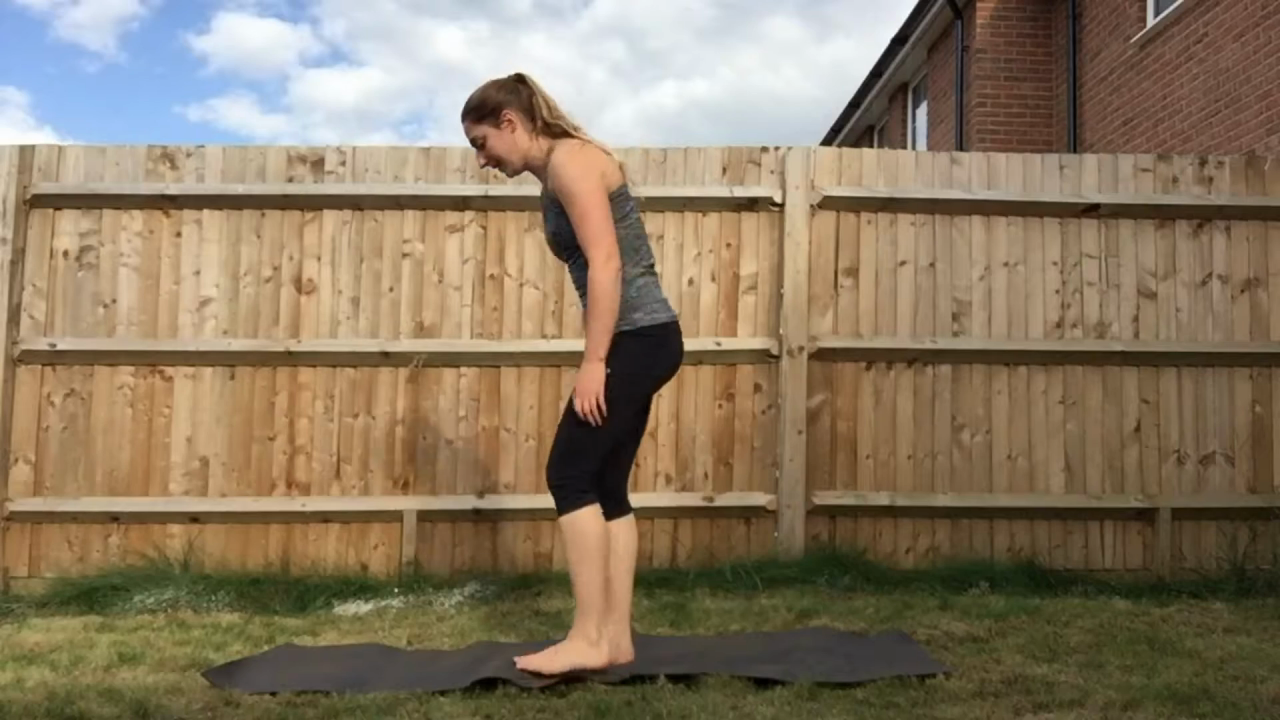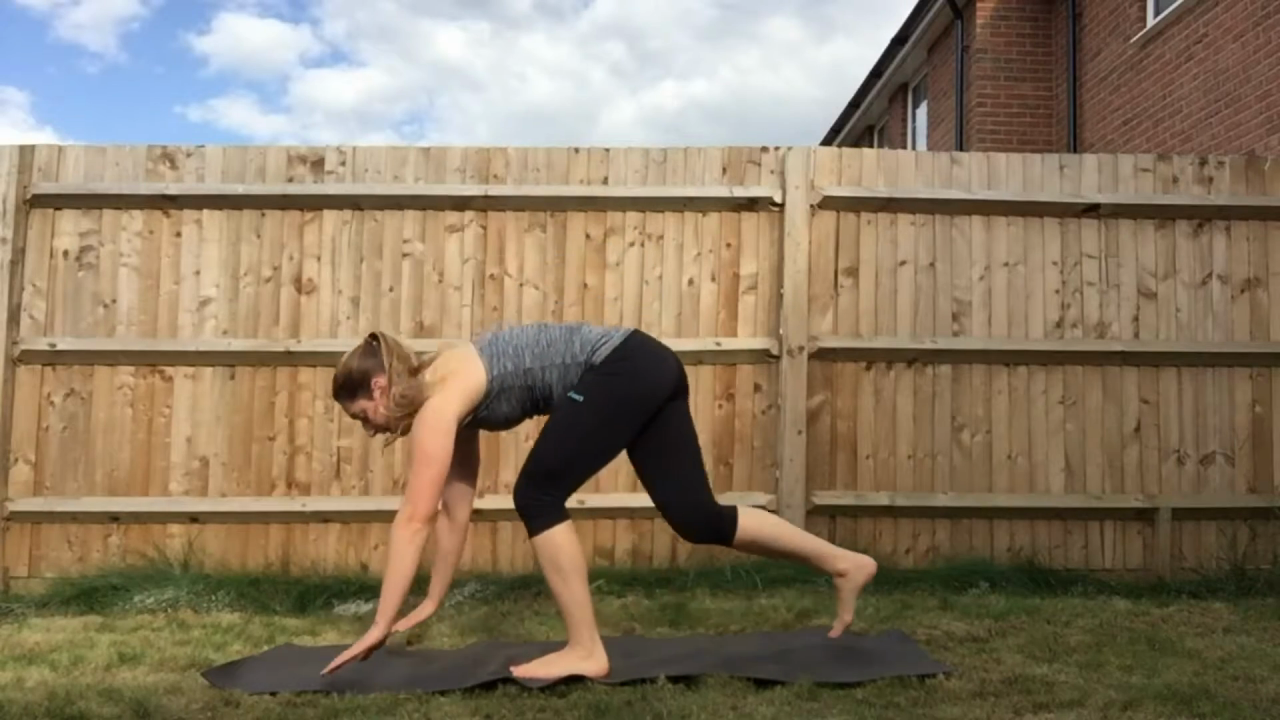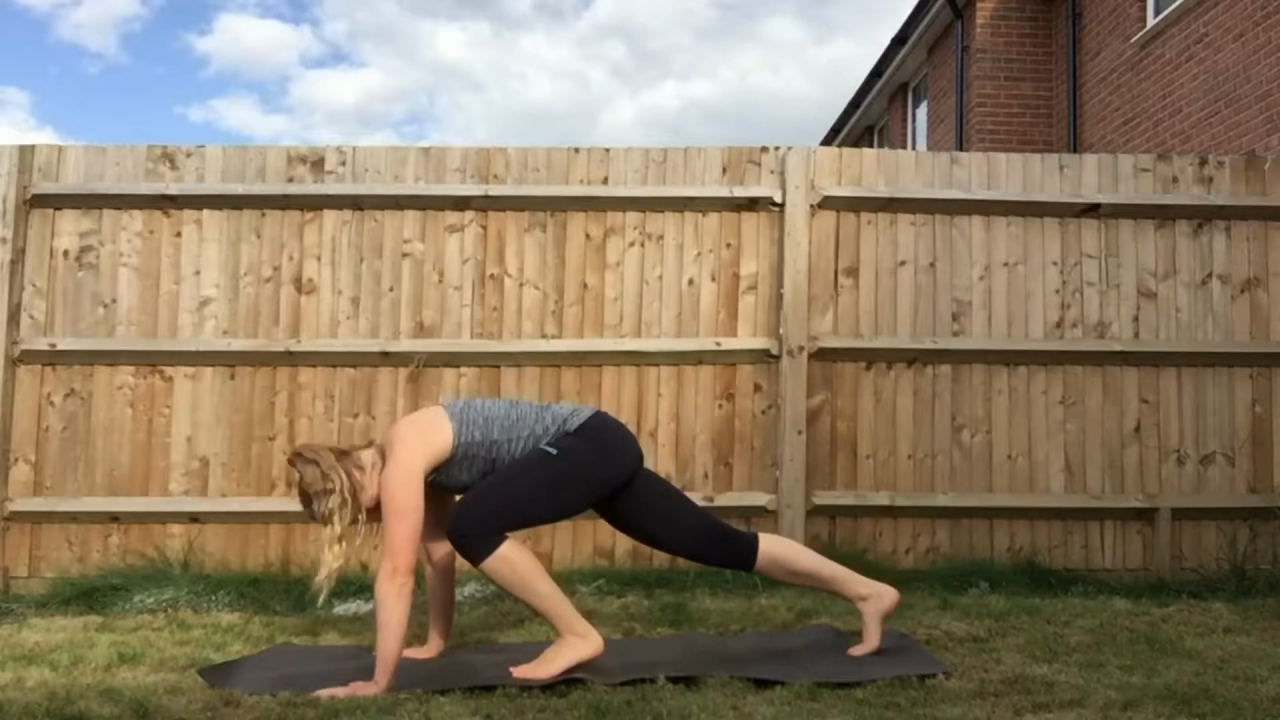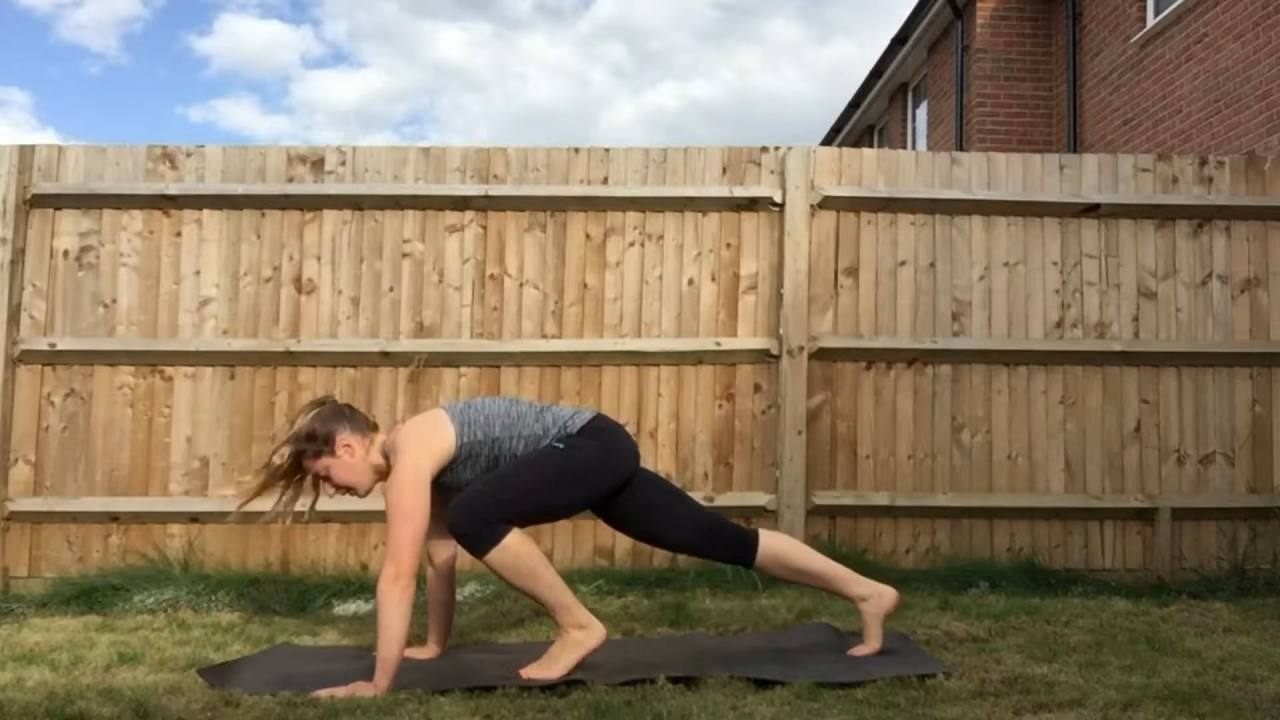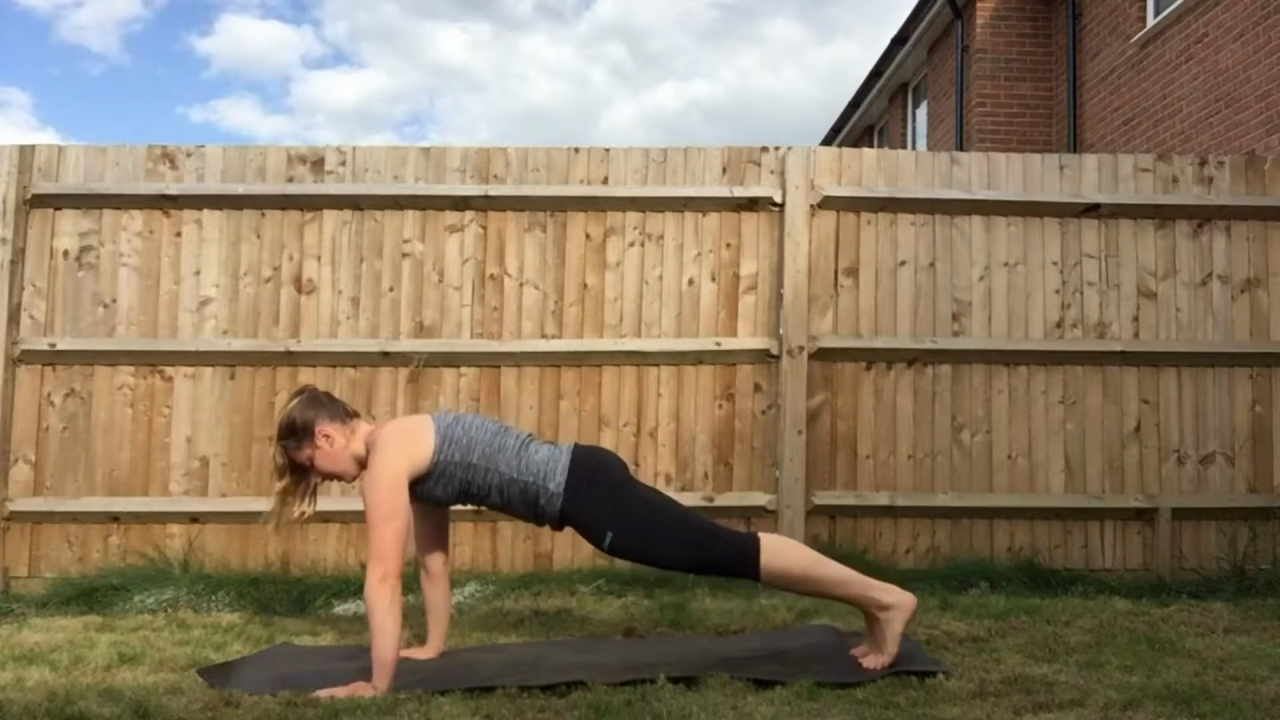
dt=0.7s
person 1, frame 1
left shoulder: (567, 160)
right shoulder: (563, 165)
left elbow: (606, 265)
left wrist: (593, 361)
right wrist: (599, 357)
left hip: (638, 338)
right hip: (644, 338)
left knee: (570, 473)
right knee: (604, 482)
left ankle: (590, 640)
right ankle: (615, 635)
person 1, frame 2
left shoulder: (436, 398)
right shoulder: (454, 390)
left elbow: (415, 517)
right elbow: (457, 505)
left wrist: (380, 626)
right wrist: (433, 599)
left hip: (621, 370)
right hip: (652, 369)
left knee: (537, 494)
right knee: (695, 516)
left ankle: (586, 651)
right ankle: (841, 564)
person 1, frame 3
left shoulder: (401, 457)
right shoulder: (421, 465)
left elbow: (396, 573)
right elbow: (440, 553)
left wrist: (378, 680)
right wrist: (433, 642)
left hip: (591, 443)
right hip: (600, 449)
left knee: (476, 522)
right knee: (716, 542)
left ankle: (576, 635)
right ankle: (866, 593)
person 1, frame 4
left shoulder: (407, 455)
right shoulder: (423, 462)
left elbow: (398, 575)
right elbow: (440, 555)
left wrist: (378, 683)
right wrist: (434, 645)
left hip: (593, 444)
right hip: (594, 456)
left knee: (476, 515)
right knee: (718, 537)
left ankle: (578, 626)
right ankle: (867, 593)
person 1, frame 5
left shoulder: (385, 456)
right shoulder: (410, 452)
left elbow: (383, 577)
right elbow: (432, 559)
left wrist: (378, 683)
right wrist: (433, 646)
left hip: (582, 492)
right hip: (582, 478)
left knee: (723, 554)
right knee: (723, 548)
left ankle: (885, 601)
right ankle: (876, 600)
